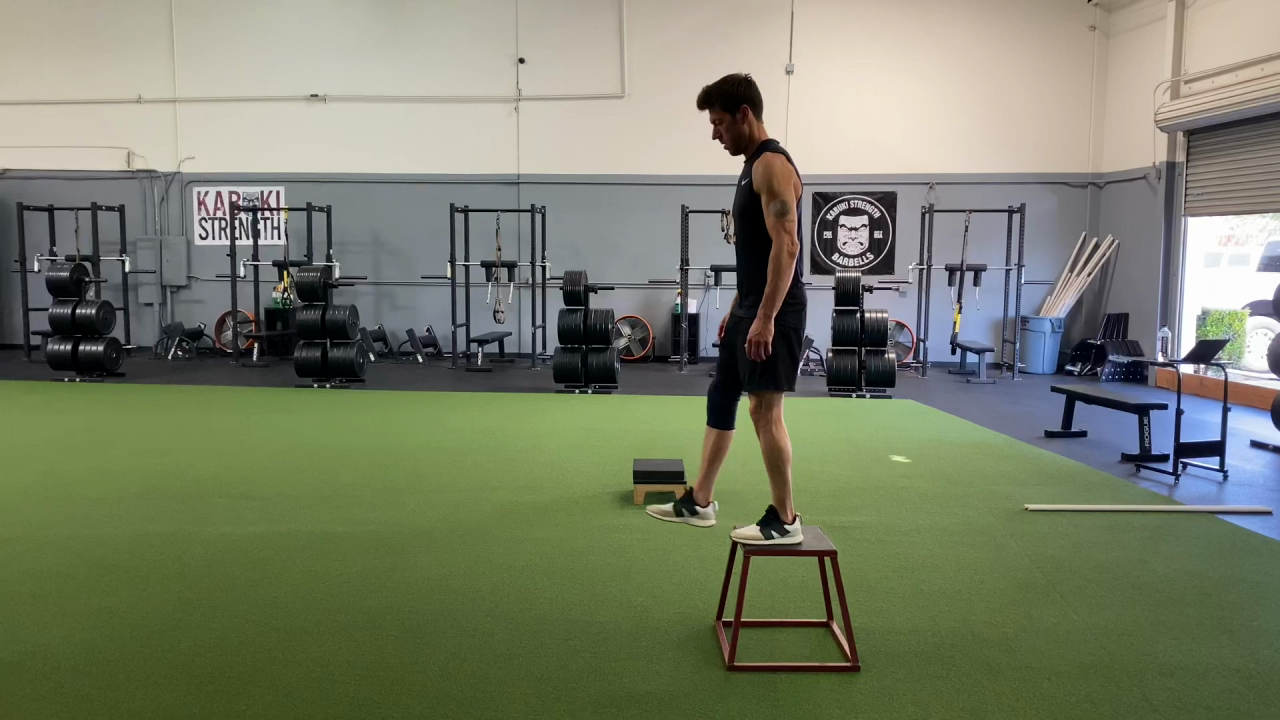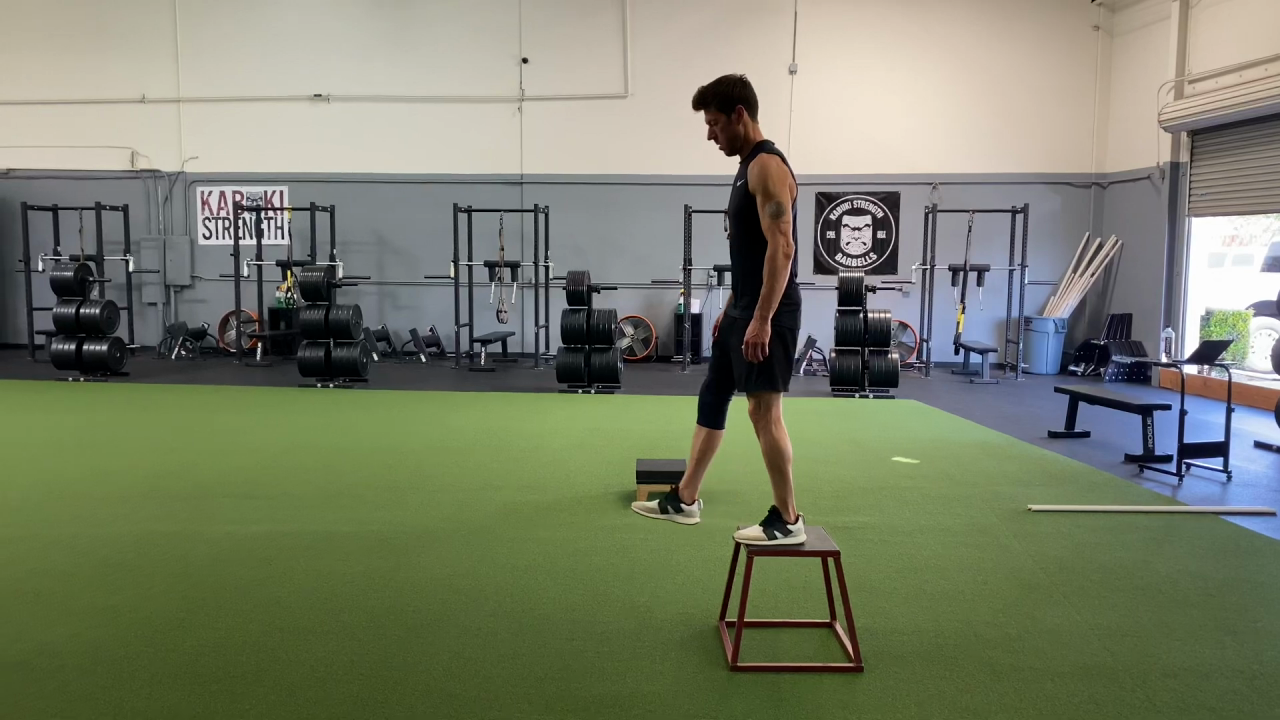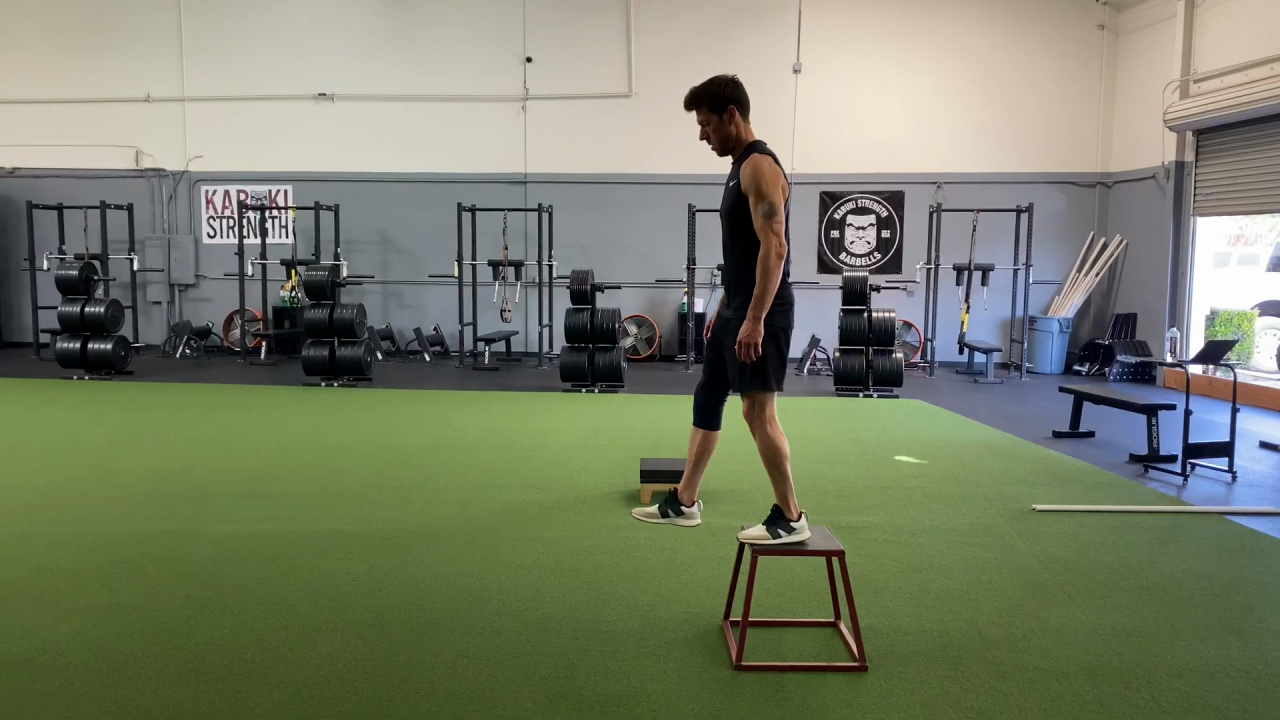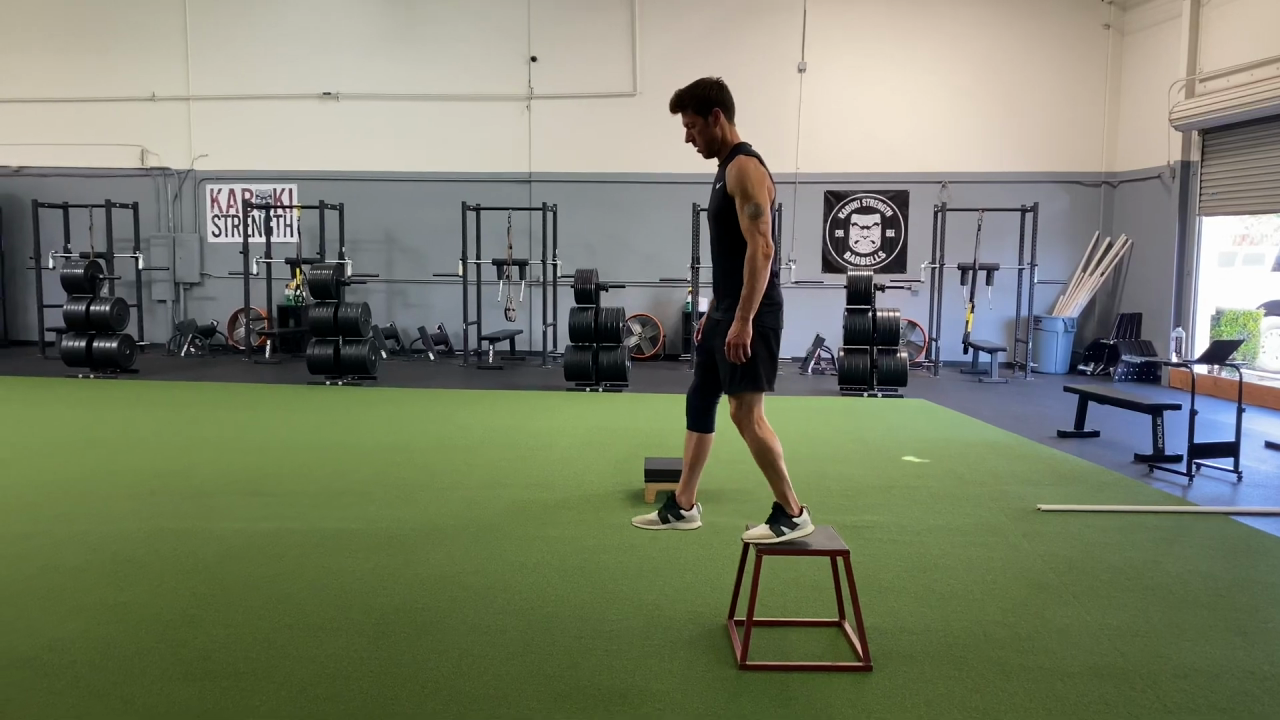
dt=0.2s
person 1, frame 1
left shoulder: (772, 165)
right shoulder: (754, 166)
left elbow: (786, 248)
left wrist: (765, 319)
right wrist: (738, 310)
left hip: (772, 313)
right hip: (750, 309)
left knee: (764, 413)
right knee: (720, 400)
left ankle: (784, 520)
right ankle: (699, 501)
person 1, frame 2
left shoulder: (767, 166)
right shoulder: (749, 167)
left elbow: (781, 249)
left wrist: (762, 321)
right wrist: (731, 310)
left hip: (768, 313)
right hip: (744, 310)
left knee: (764, 413)
right knee: (712, 399)
left ankle: (786, 521)
right ankle: (684, 499)
person 1, frame 3
left shoulder: (759, 166)
right shoulder: (740, 168)
left elbow: (774, 249)
left wrist: (754, 321)
right wrist: (724, 309)
left hip: (760, 314)
right hip: (737, 311)
left knee: (758, 413)
right knee: (706, 399)
left ankle: (790, 518)
right ankle: (683, 502)
person 1, frame 4
left shoulder: (744, 168)
right shoulder: (727, 169)
left elbow: (761, 249)
left wrist: (742, 321)
right wrist: (714, 313)
left hip: (749, 314)
right hip: (725, 312)
left knee: (746, 414)
right knee: (699, 402)
left ankle: (791, 514)
right ankle: (683, 506)
